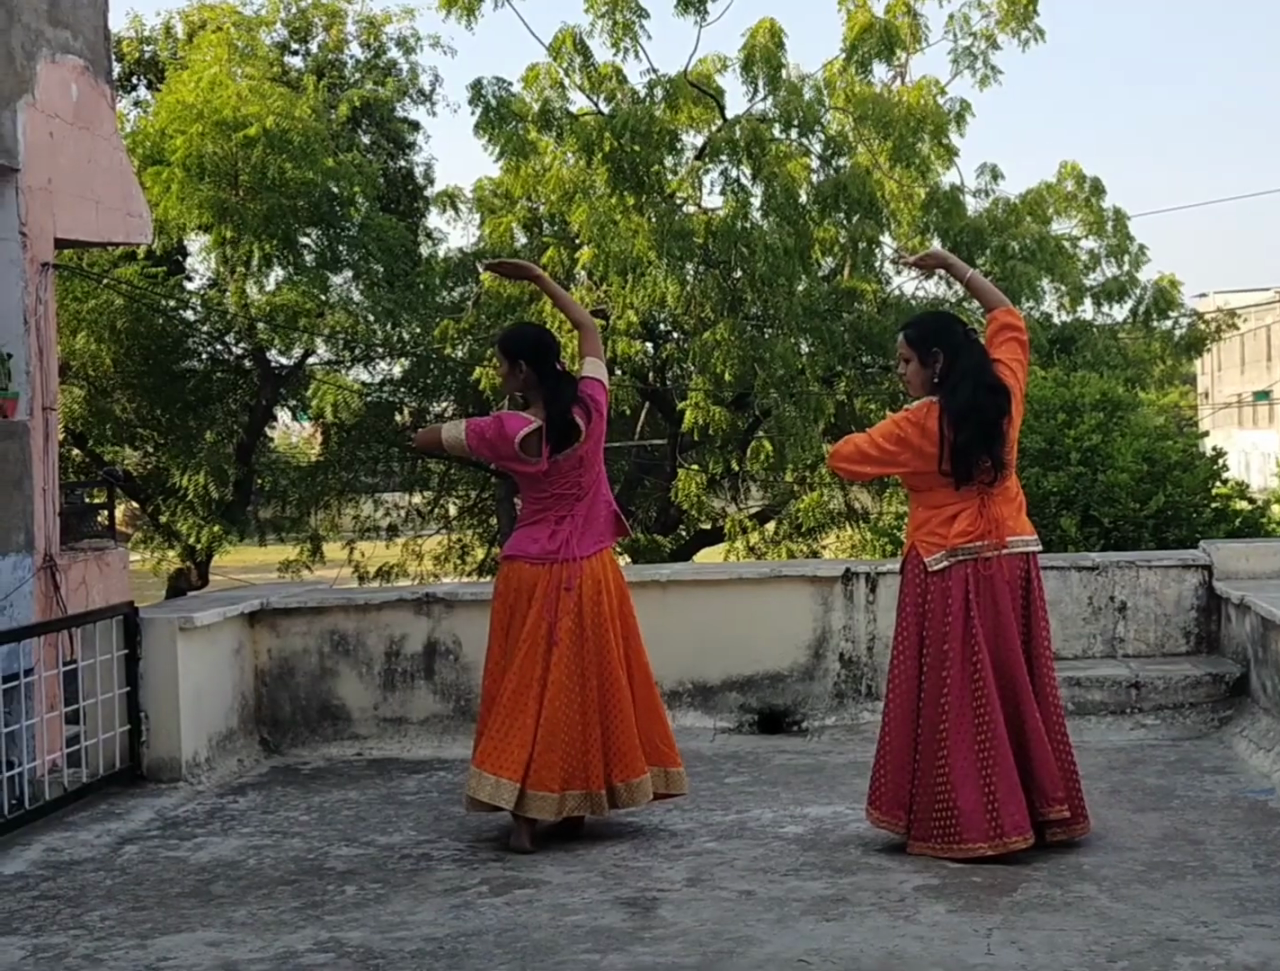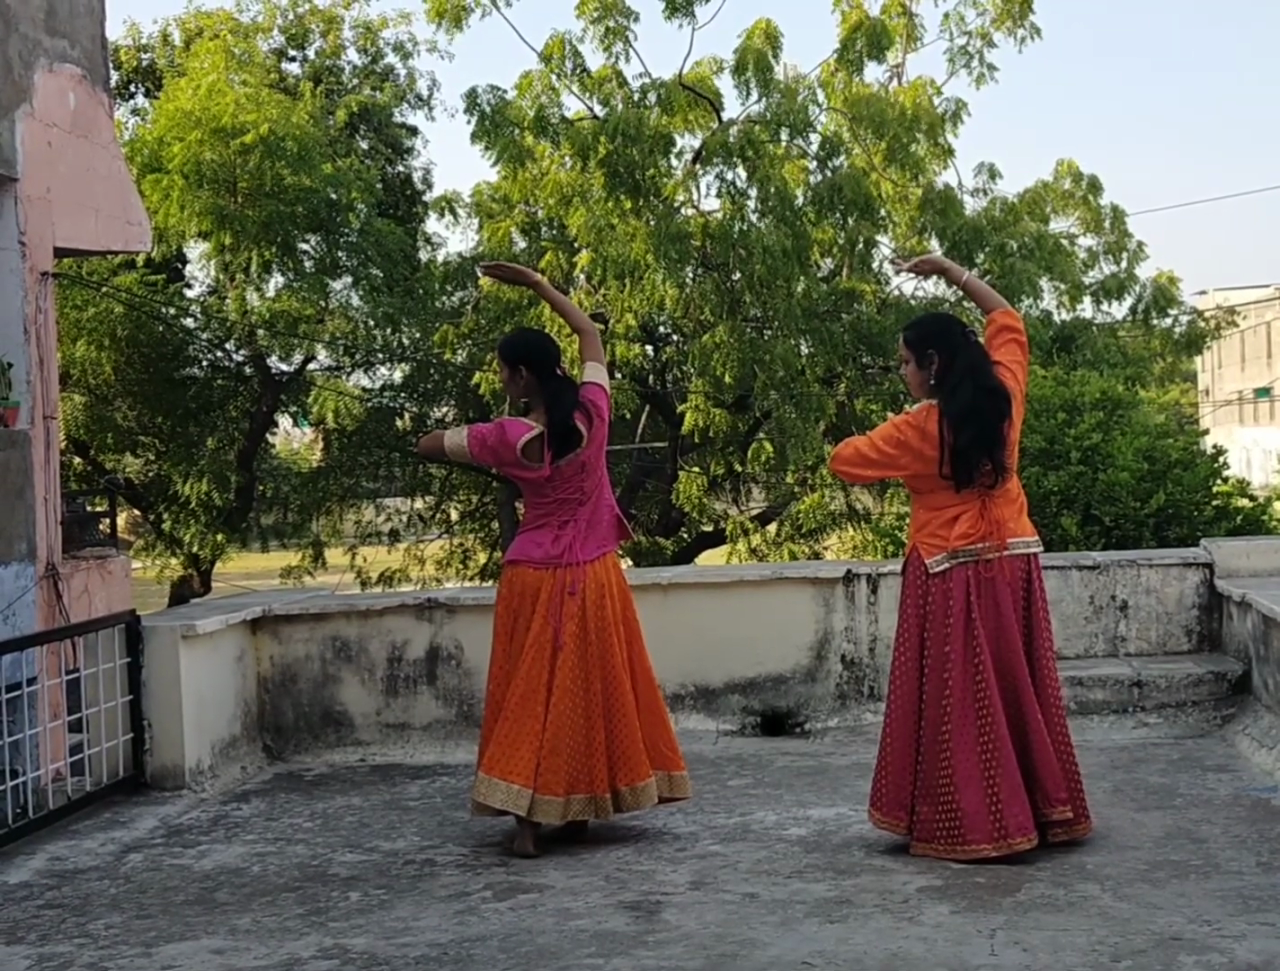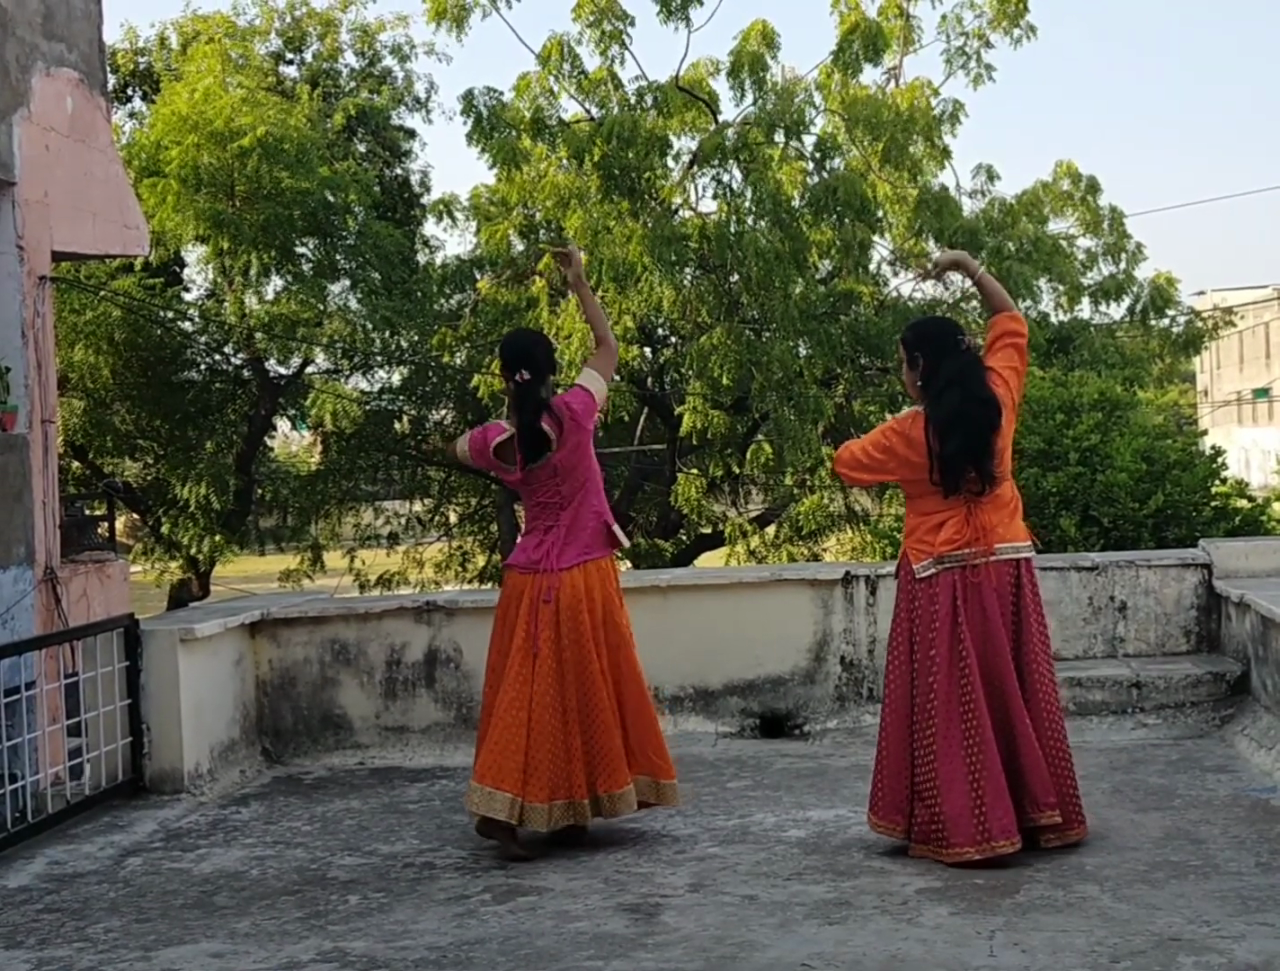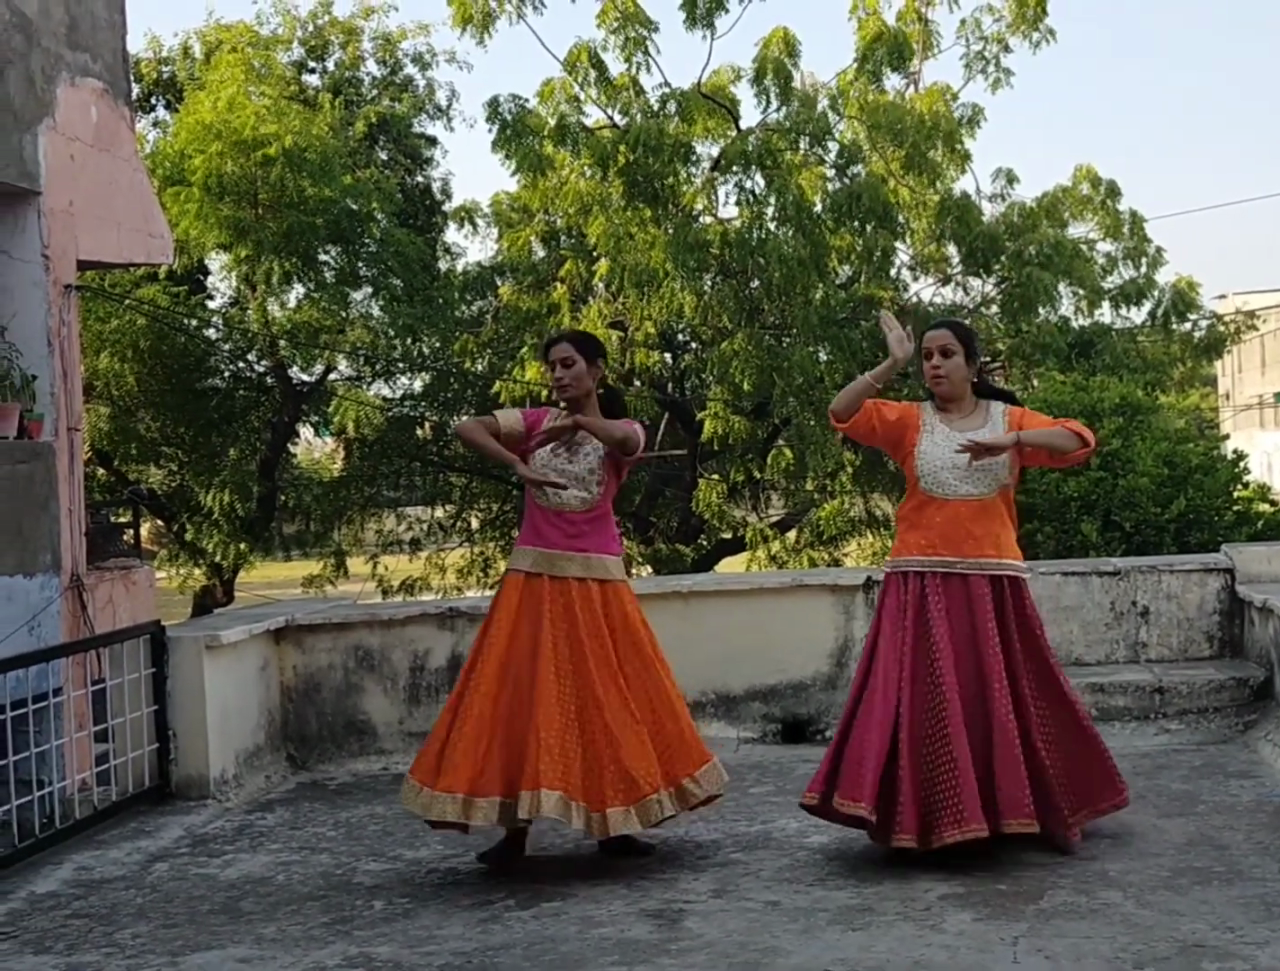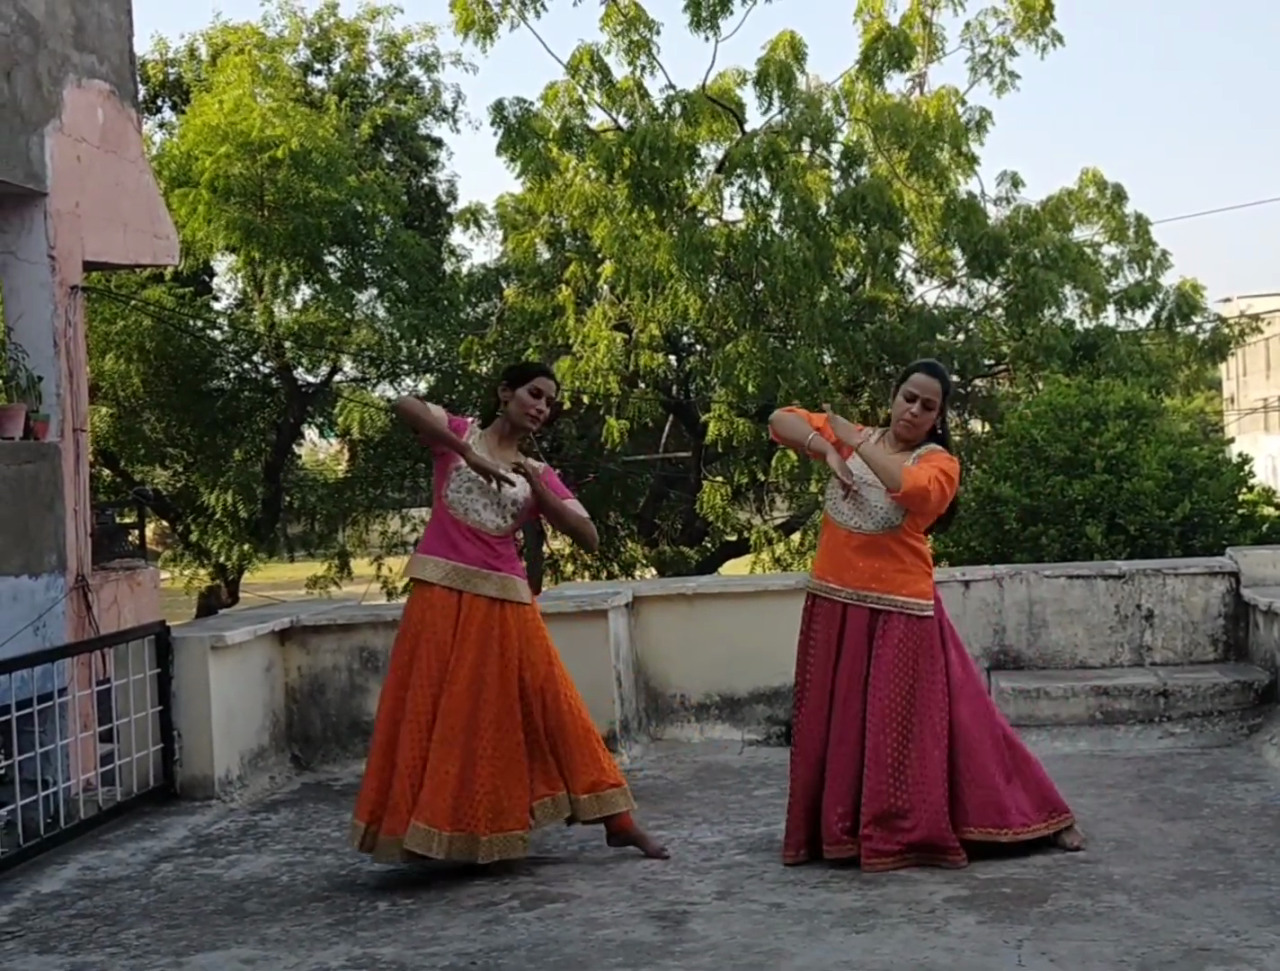
dt=1s
person 1, frame 1
left shoulder: (918, 425)
right shoulder: (1003, 395)
left elbow: (841, 457)
right elbow: (1008, 318)
left wrist: (885, 442)
right wrist: (953, 265)
left hip: (948, 573)
right hip: (1010, 560)
left knee: (956, 700)
right knee: (1015, 687)
left ankle: (967, 823)
right ankle: (1041, 809)
person 1, frame 2
left shoulder: (918, 428)
right shoulder: (1004, 397)
left elbow: (843, 459)
right elbow: (1006, 320)
left wrist: (885, 439)
right wrist: (951, 271)
left hip: (950, 577)
right hip: (1012, 563)
left knee: (959, 701)
right knee: (1018, 690)
left ankle: (970, 825)
right ankle: (1044, 810)
person 1, frame 3
left shoulder: (908, 432)
right shoulder: (996, 400)
left elbow: (845, 462)
right elbow: (1011, 323)
right wrist: (970, 267)
left hip: (940, 579)
right hip: (1004, 567)
left knee: (948, 701)
right knee: (1010, 692)
left ankle: (955, 827)
right ankle: (1028, 814)
person 1, frame 4
left shoulder: (1009, 418)
right shoulder: (907, 422)
left elbow: (1079, 441)
right elbow: (841, 413)
left wrist: (1013, 441)
right wrist: (893, 363)
left hip: (994, 583)
right hip: (921, 583)
left knee: (1010, 697)
right knee: (914, 695)
left ankle: (1034, 807)
right ankle: (902, 814)
person 1, frame 5
left shoulder: (939, 463)
right shoulder: (852, 440)
left elbow: (910, 488)
right elbow: (781, 421)
left wrist: (857, 443)
right wrist: (827, 451)
left hip: (899, 611)
right hip: (834, 606)
left knee: (913, 724)
right knee: (838, 723)
right ankle: (844, 829)
person 2, frame 1
left shoulder: (507, 431)
right shoulder: (590, 409)
left elbow: (425, 438)
right elbow: (590, 330)
right wrist: (539, 278)
left hip: (532, 575)
right hip: (591, 573)
left knee: (529, 689)
right knee: (588, 685)
left ankle: (526, 815)
right ankle: (576, 807)
person 2, frame 2
left shoulder: (508, 437)
right shoulder: (592, 412)
left elbow: (428, 445)
right elbow: (590, 333)
right wrist: (537, 283)
left hip: (536, 579)
right hip: (593, 576)
left knee: (534, 694)
right knee: (591, 689)
left ankle: (529, 818)
right ankle: (579, 807)
person 2, frame 3
left shoulder: (493, 440)
right shoulder: (573, 411)
left elbow: (456, 449)
right elbow: (609, 349)
right wrist: (579, 282)
left hip: (531, 579)
right hip: (584, 576)
left knee: (529, 693)
right knee: (586, 690)
left ankle: (508, 811)
right ankle: (573, 811)
person 2, frame 4
left shoulder: (618, 431)
right shoulder: (536, 421)
left elbow: (632, 441)
right elbow: (466, 428)
left wrist: (576, 422)
right wrist: (519, 467)
left hip: (596, 581)
right hip: (533, 578)
left knee: (610, 698)
right knee: (514, 697)
left ankle: (613, 825)
right ankle: (512, 828)
person 2, frame 5
left shoulder: (541, 475)
right shoulder: (459, 433)
left elbow: (588, 537)
right elbow: (404, 405)
left wrist: (536, 486)
right wrist: (468, 454)
left hip: (504, 600)
right hip: (441, 591)
left knee: (549, 711)
right knee: (443, 716)
left ankle: (619, 823)
right ankle: (465, 838)
